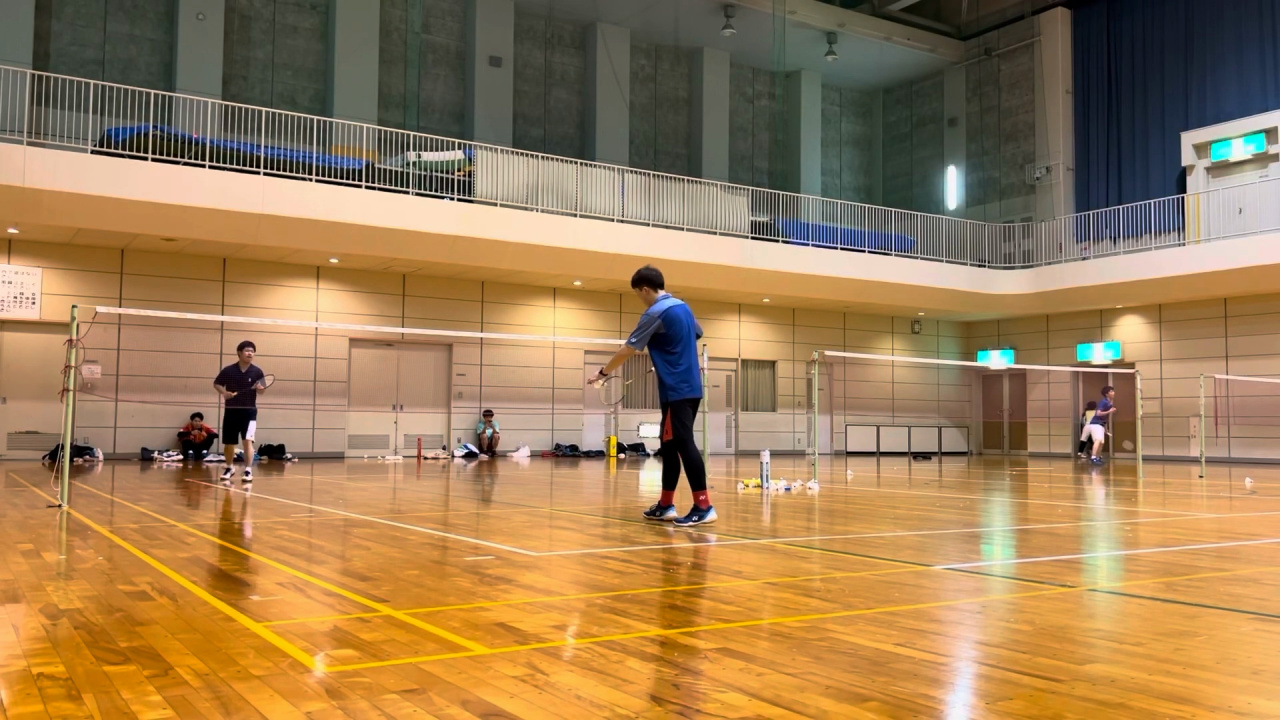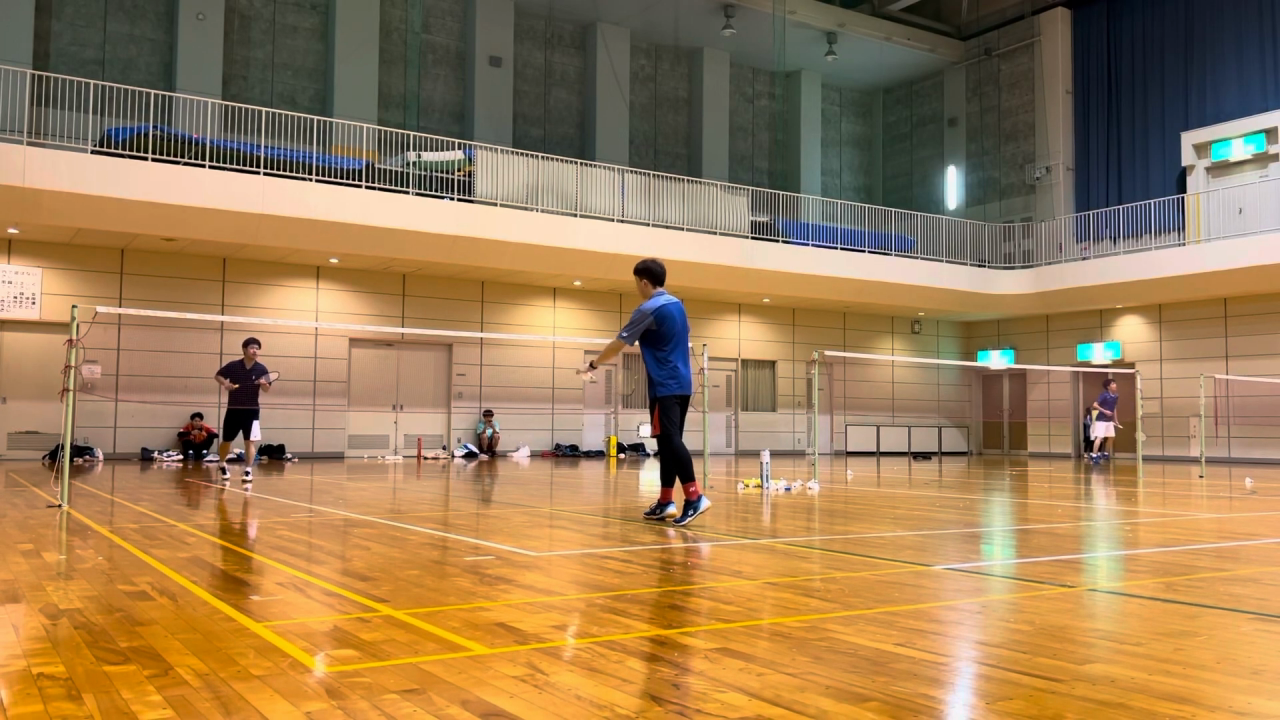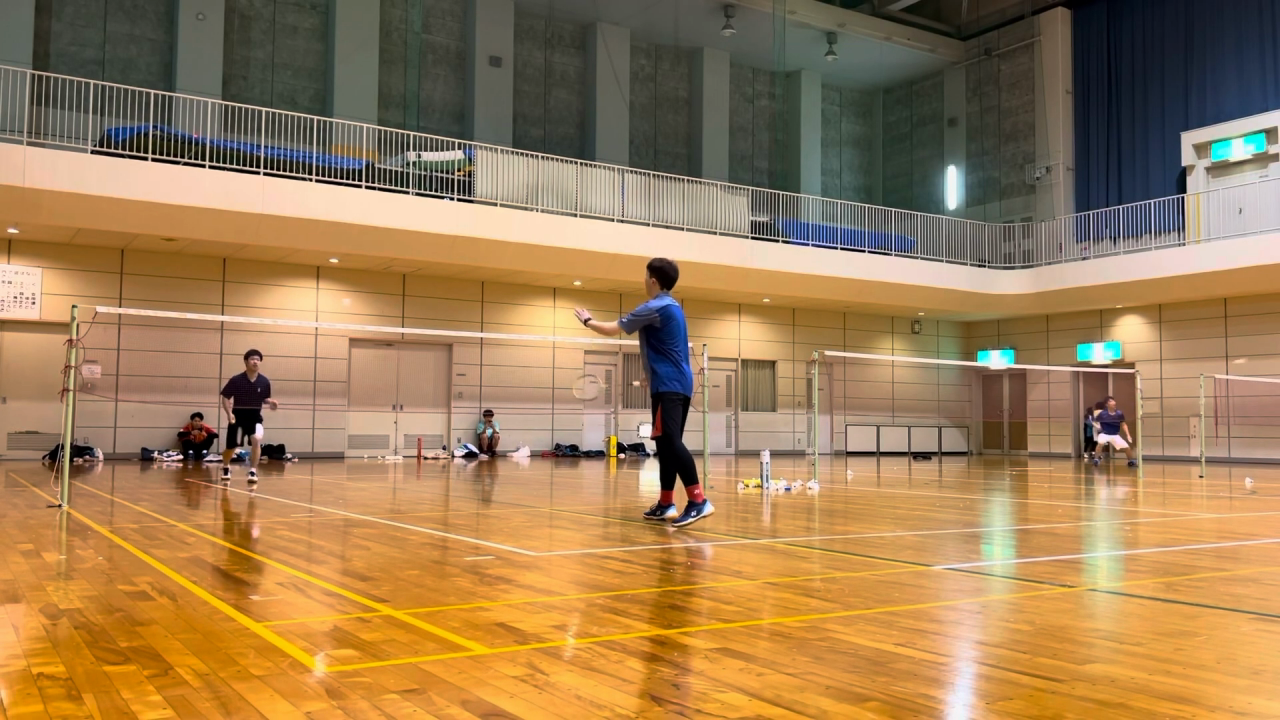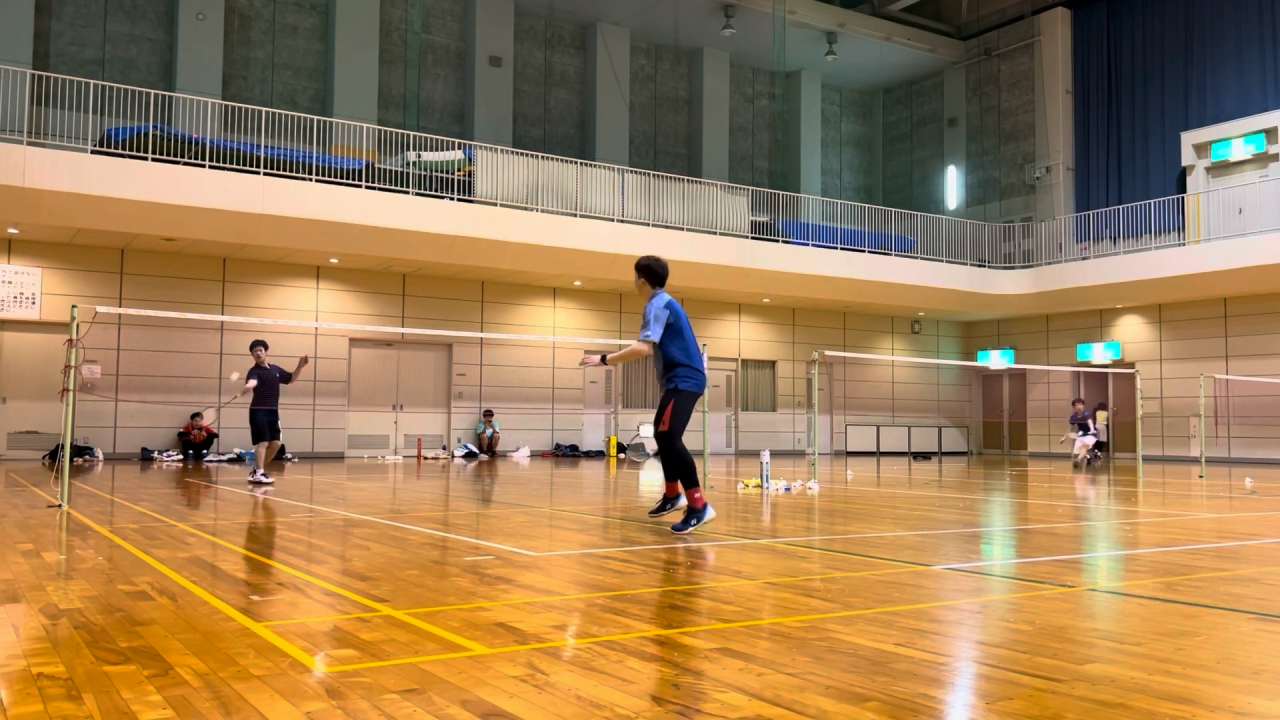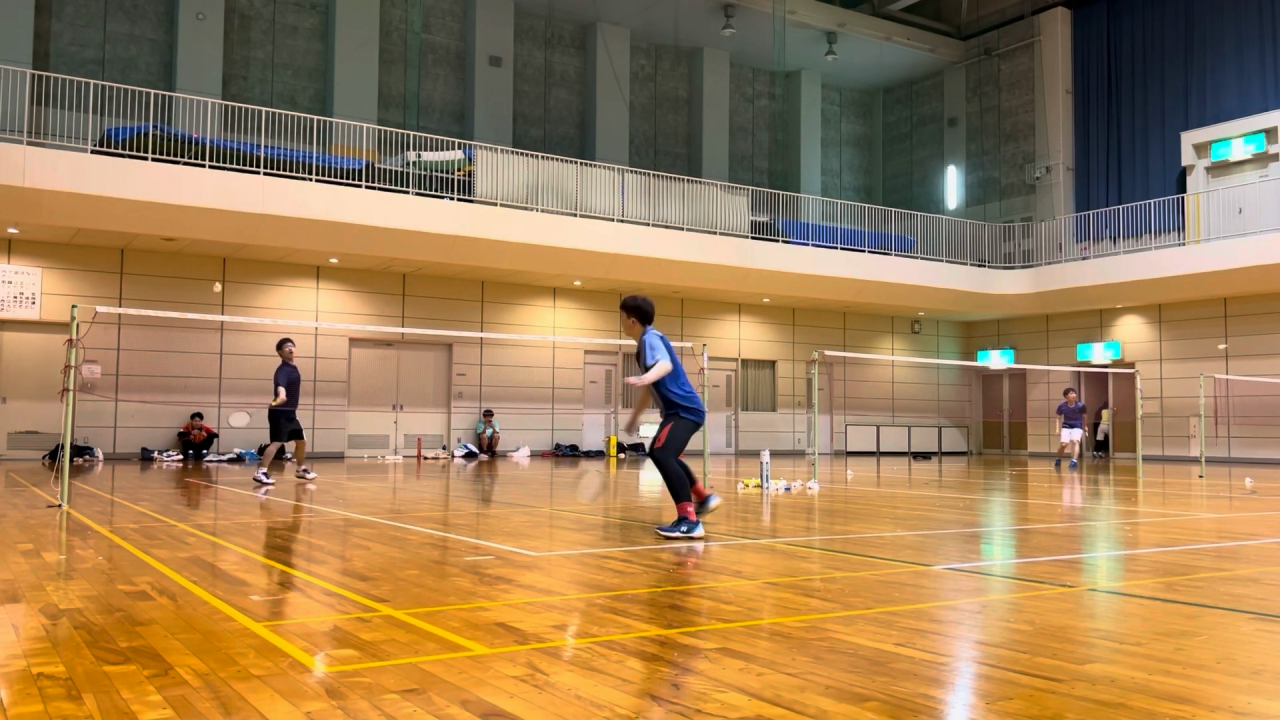
dt=0.4s
person 1, frame 1
left shoulder: (656, 313)
right shoulder: (683, 307)
left elbow: (628, 350)
right elbow: (696, 335)
left wrist: (603, 373)
left hip: (676, 390)
right hip: (690, 387)
left knee: (683, 444)
right knee: (669, 444)
left ankle: (703, 507)
right ankle: (666, 505)
person 1, frame 2
left shoulder: (648, 309)
right shoulder: (677, 305)
left elbow: (618, 344)
left wrist: (593, 365)
left hip: (665, 385)
right hip: (681, 383)
left knee: (670, 440)
right knee: (667, 441)
left ankle: (695, 497)
right ankle: (666, 502)
person 1, frame 3
left shoulder: (654, 308)
right shoulder: (674, 308)
left elbow: (613, 329)
left wrist: (587, 320)
right wrist: (650, 371)
left hip: (668, 385)
right hip: (680, 384)
left knee: (670, 441)
right knee: (666, 443)
left ankle: (698, 501)
right ankle: (666, 504)
person 1, frame 4
left shoulder: (657, 305)
right shoulder: (666, 303)
left elbow: (644, 348)
left wrist: (603, 359)
left hip: (683, 380)
right hip: (681, 379)
left knee: (670, 439)
right knee: (662, 435)
left ankle: (698, 506)
right ankle: (673, 495)
person 1, frame 5
left shoulder: (651, 339)
right shoulder: (645, 343)
left elbow: (665, 365)
right elbow: (652, 390)
left wrist: (646, 378)
right wrist: (634, 416)
left hip: (684, 412)
right hip: (678, 411)
left knee: (661, 455)
right knee: (663, 452)
left ankle: (690, 520)
right ankle: (703, 497)
